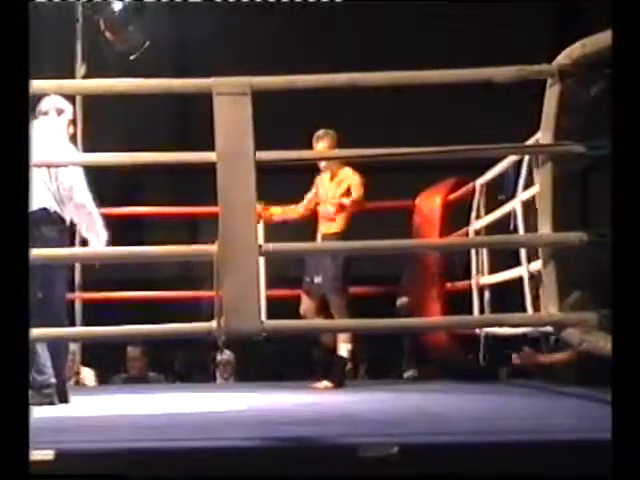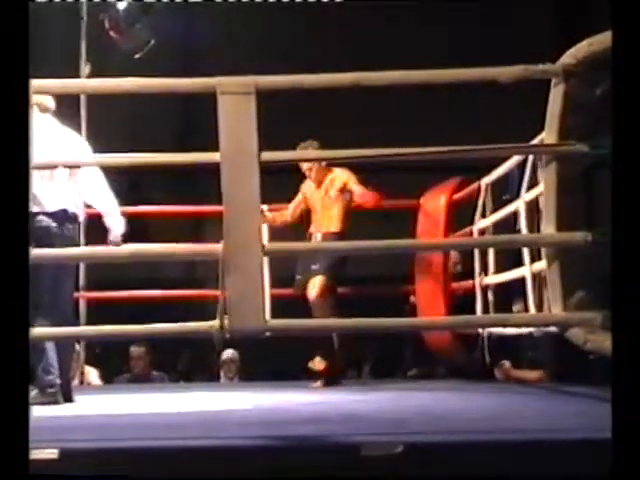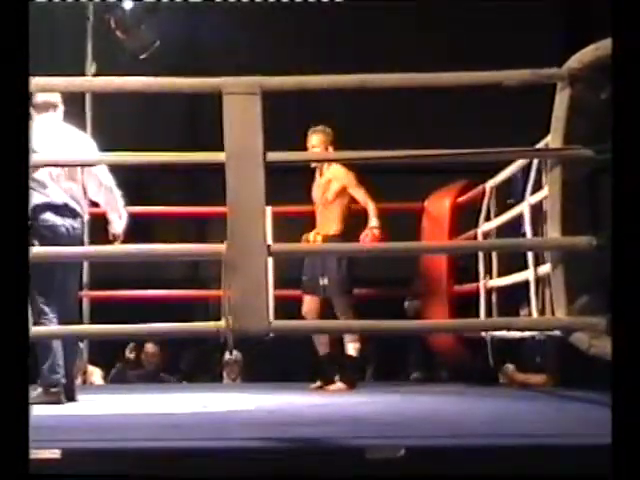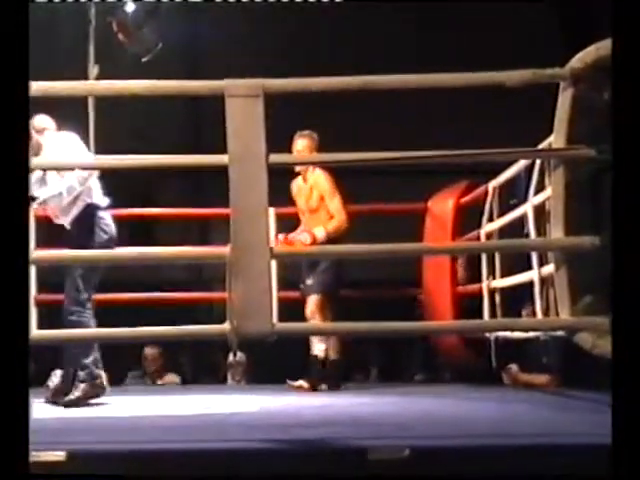
dt=1s
person 1, frame 1
right shoulder: (59, 145)
right elbow: (77, 196)
right wrist: (97, 234)
left hip: (36, 227)
right hip: (48, 228)
left knee: (35, 309)
right knee: (53, 309)
left ankle: (43, 384)
right ankle: (55, 385)
person 1, frame 2
left shoulder: (33, 137)
right shoulder: (71, 139)
right elbow: (94, 184)
right wrist: (114, 222)
left hip: (38, 222)
right hip: (65, 225)
left knee: (40, 307)
right knee: (61, 306)
left ankle: (48, 384)
right ankle: (63, 383)
person 1, frame 3
left shoulder: (32, 134)
right shoulder: (79, 138)
right elbow: (102, 181)
right wrist: (117, 218)
left hip: (42, 221)
right hip: (72, 223)
left knee: (45, 305)
right knee: (67, 305)
left ankle: (52, 383)
right ankle: (67, 383)
person 1, frame 4
left shoulder: (63, 140)
right shoulder: (52, 158)
left elbow: (87, 169)
right elbow: (42, 187)
left wrist: (55, 198)
left hip: (90, 223)
right hip: (87, 226)
left knee: (77, 302)
right knee: (76, 302)
left ankle: (91, 376)
right ankle: (69, 382)
person 2, frame 1
left shoulder: (350, 176)
right shoulder: (321, 180)
left elbow: (359, 194)
right elbow: (301, 209)
left wrist: (341, 204)
right wrist: (273, 212)
left hip: (335, 244)
right hip: (319, 245)
left knee: (338, 309)
right knee: (306, 310)
left ankle: (337, 373)
right ankle: (337, 357)
person 2, frame 2
left shoulder: (341, 176)
right shoulder: (307, 186)
left elbow: (361, 193)
right elbow: (291, 214)
left wrist: (367, 196)
right wrist: (268, 216)
left hip: (333, 243)
right hip: (313, 244)
left knee: (314, 294)
right knee: (323, 304)
left ankle: (325, 351)
right ankle: (331, 368)
person 2, frame 3
left shoulder: (341, 174)
right shoulder: (318, 175)
left elbow: (368, 202)
left wrist: (373, 224)
right hip: (317, 247)
left knee: (343, 312)
right knee: (309, 312)
left ankle: (348, 375)
right ankle: (328, 372)
person 2, frame 4
left shoulder: (322, 180)
right shoulder: (296, 185)
left elbow: (342, 220)
left wrist: (315, 235)
right wrist: (293, 238)
left knee: (312, 311)
right knee: (324, 315)
left ankle: (315, 376)
right ankle: (332, 376)
